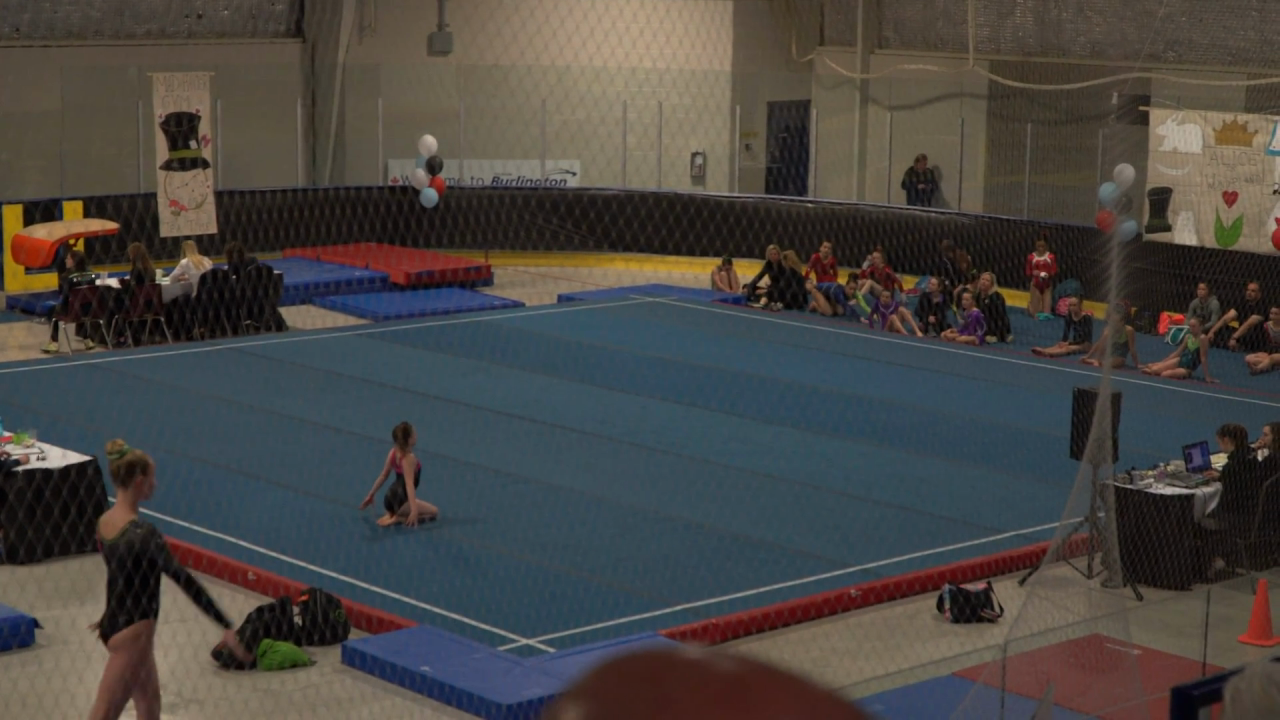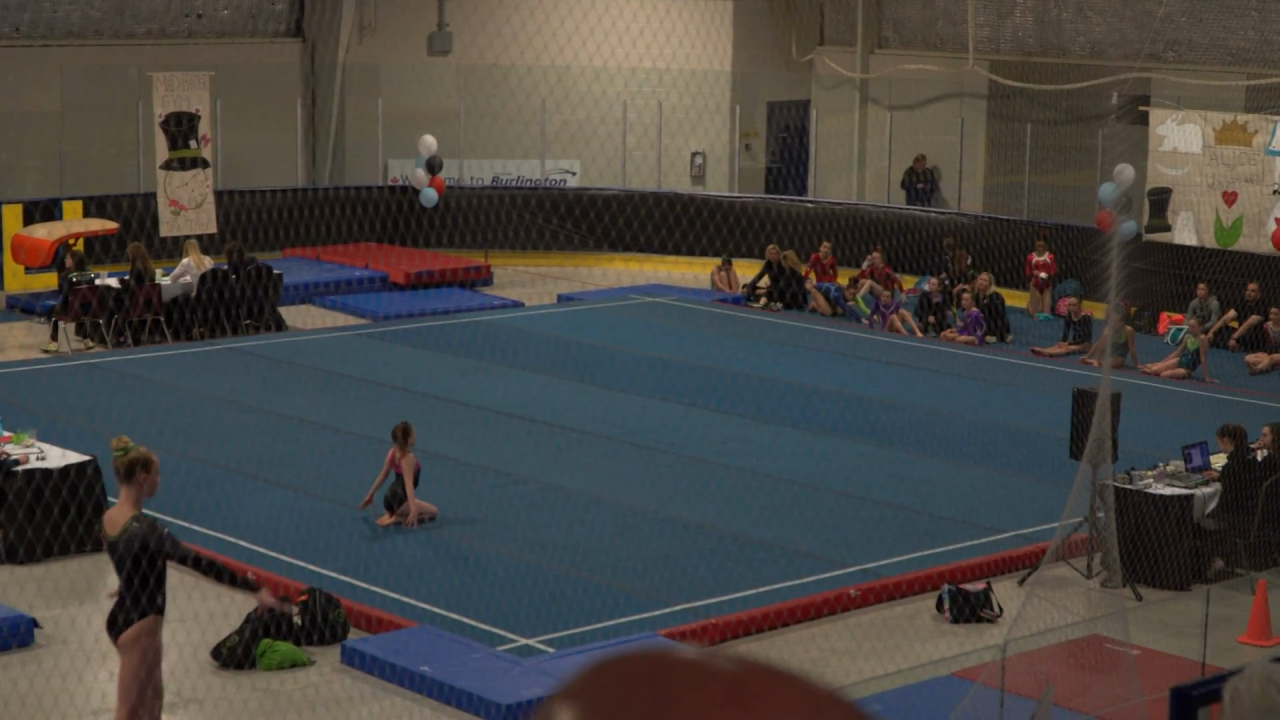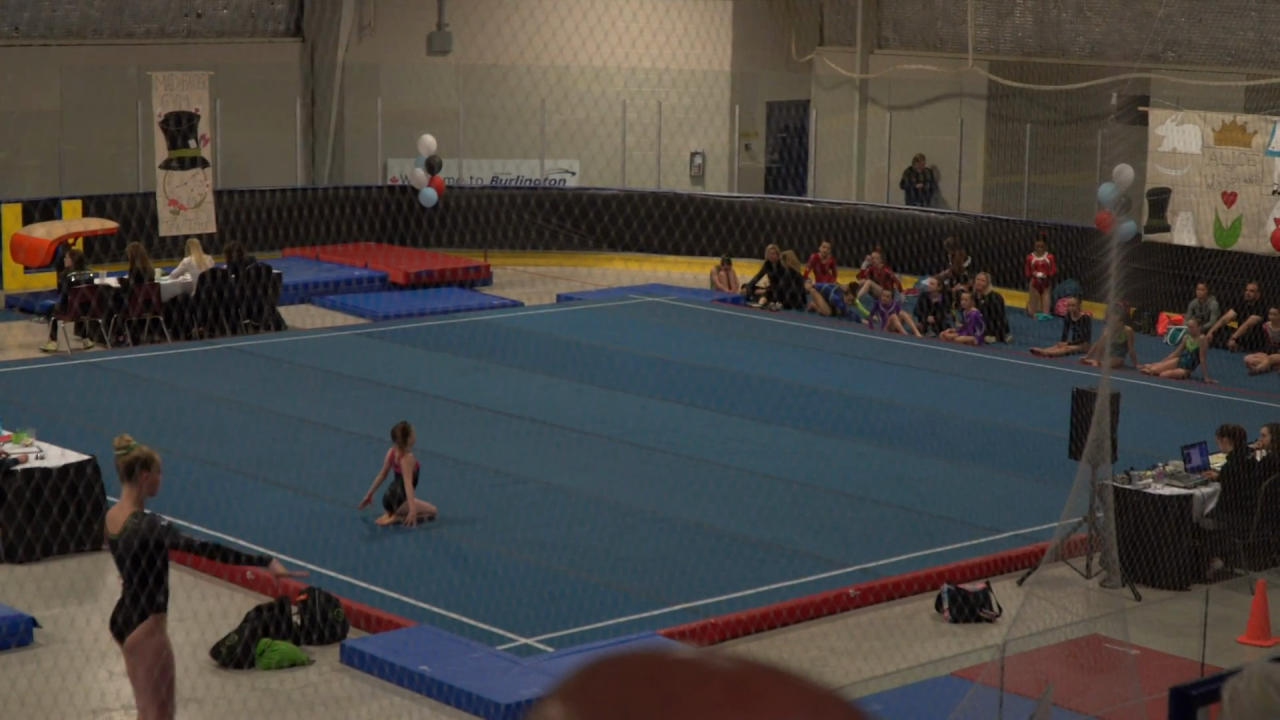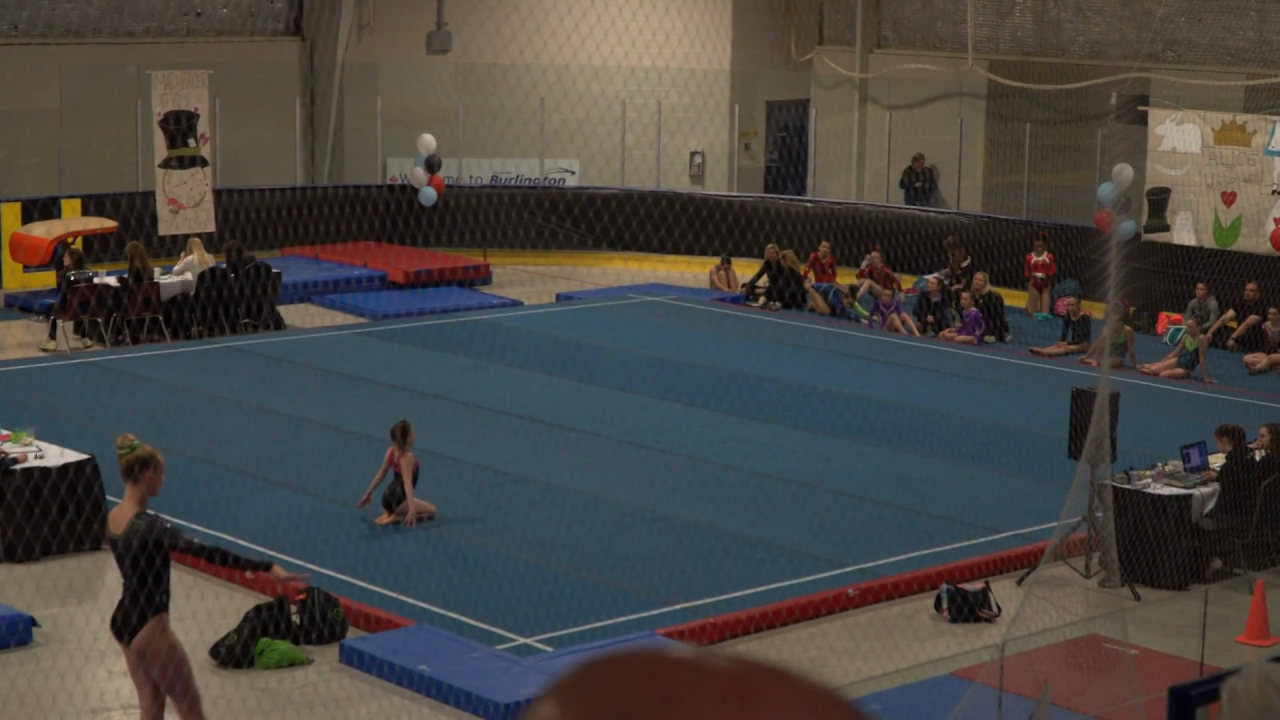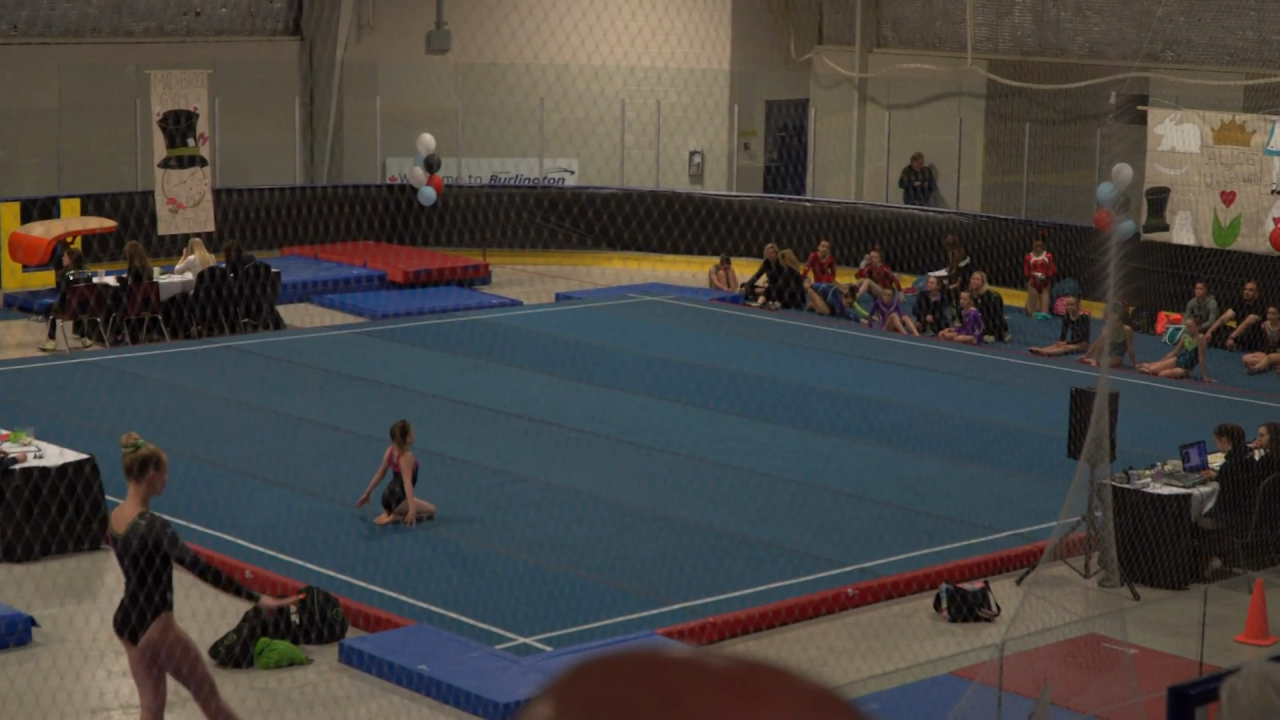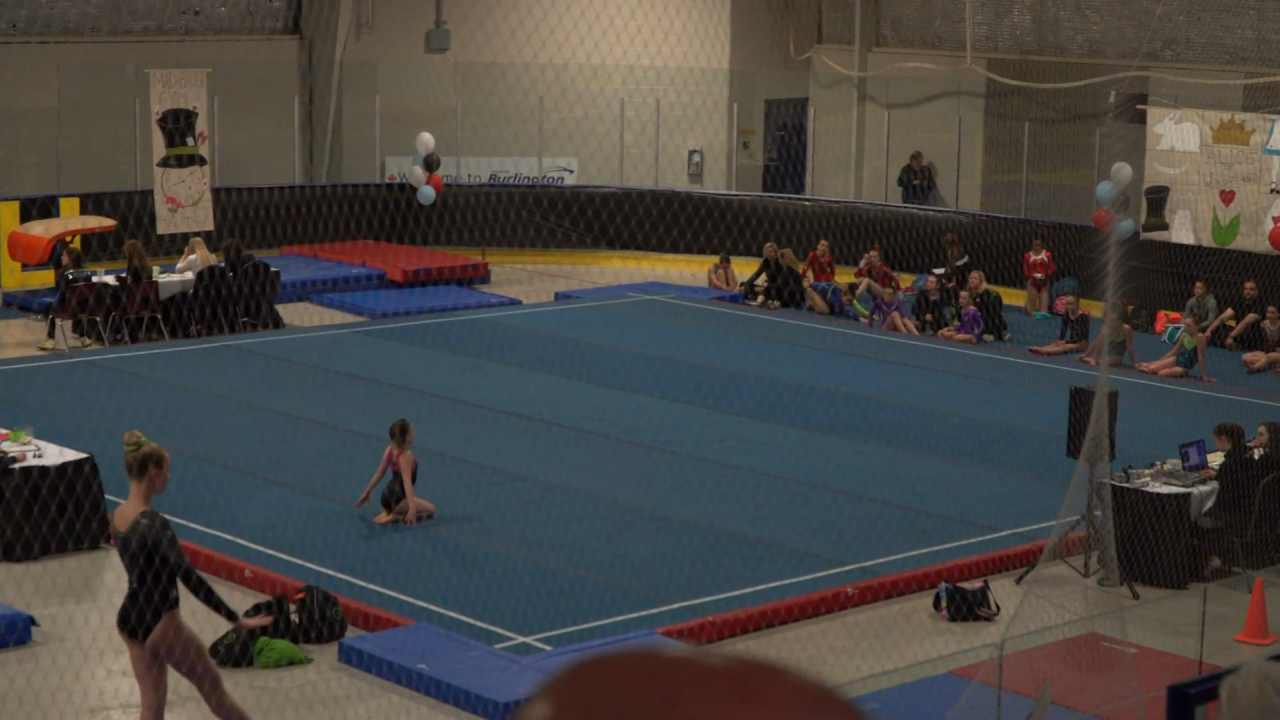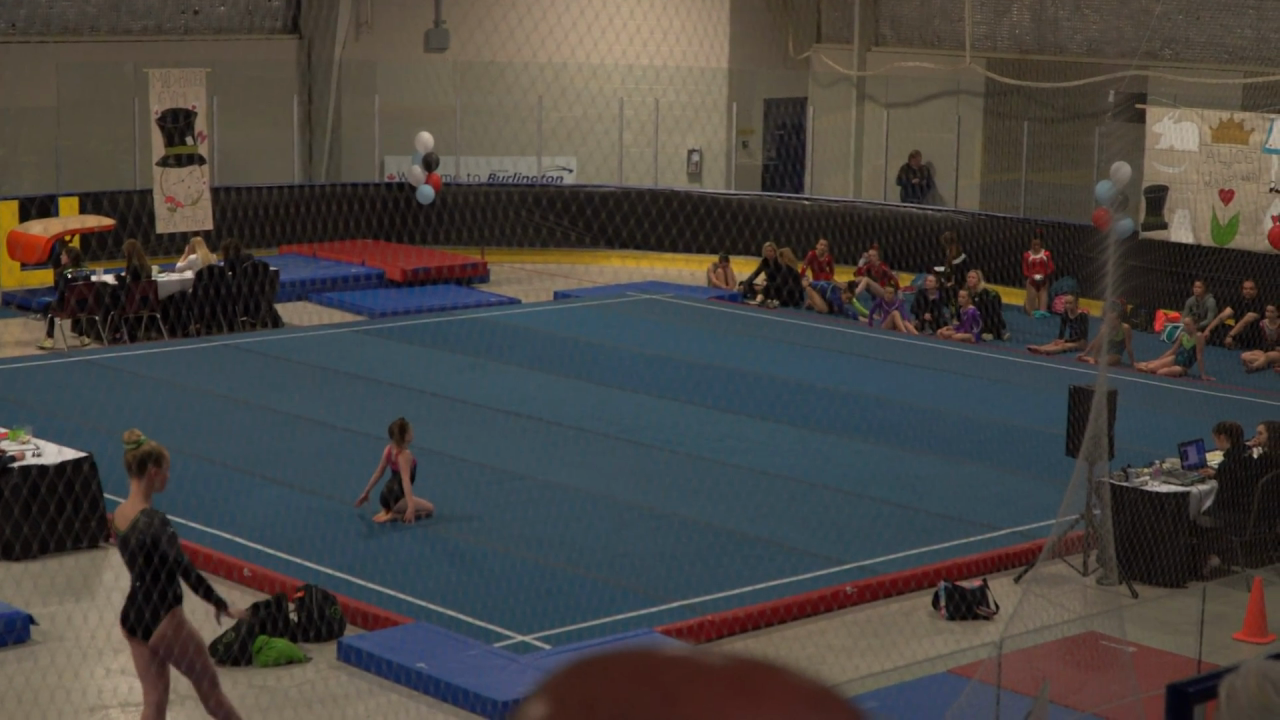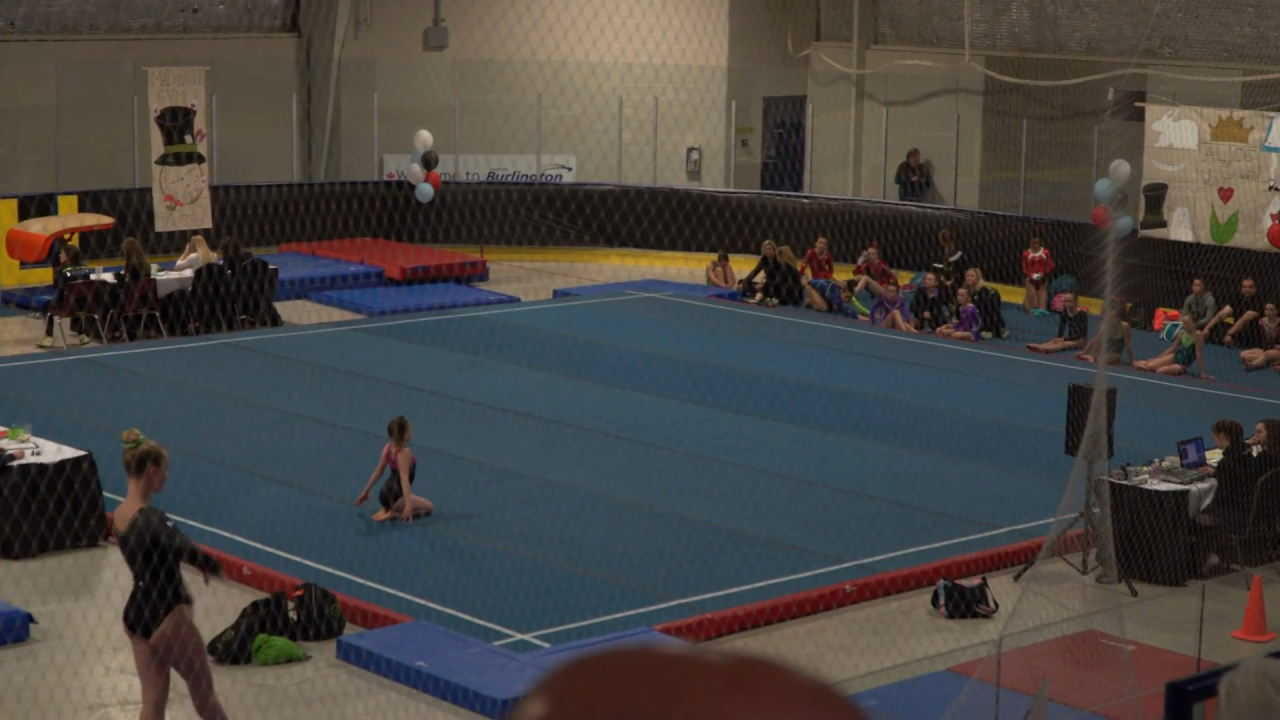
dt=0.1s
person 1, frame 1
left shoulder: (107, 521)
right shoulder: (142, 533)
right elbow: (184, 579)
right wrist: (225, 626)
left hip: (117, 623)
right hip: (133, 632)
person 1, frame 2
left shoulder: (110, 518)
right shoulder: (143, 528)
right elbow: (198, 562)
right wrist: (255, 588)
left hip: (122, 620)
right hip: (140, 628)
person 1, frame 3
left shoulder: (113, 516)
right shoulder: (146, 525)
right elbow: (207, 550)
right wrist: (266, 563)
left hip: (122, 620)
right hip: (145, 627)
person 1, frame 4
left shoulder: (115, 516)
right shoulder: (148, 525)
right elbow: (207, 553)
right wrist: (267, 568)
left hip: (123, 621)
right hip: (149, 627)
person 1, frame 5
left shoulder: (116, 516)
right shoulder: (150, 525)
right elbow: (200, 567)
right wrist: (257, 598)
left hip: (126, 620)
right hip: (153, 625)
right knee: (208, 695)
person 1, frame 6
left shoulder: (120, 515)
right shoulder: (153, 524)
right elbow: (188, 576)
right wrist: (235, 618)
left hip: (129, 619)
right hip: (160, 623)
right knee: (213, 689)
person 1, frame 7
left shoulder: (121, 514)
right shoulder: (154, 522)
right elbow: (187, 571)
right wrist: (223, 606)
left hip: (133, 617)
right hip: (163, 620)
right knee: (209, 687)
person 1, frame 8
left shoulder: (121, 514)
right shoulder: (153, 520)
right elbow: (193, 554)
left wrist: (184, 595)
right wrist: (214, 567)
left hip: (135, 615)
right hip: (166, 620)
right knee: (203, 690)
